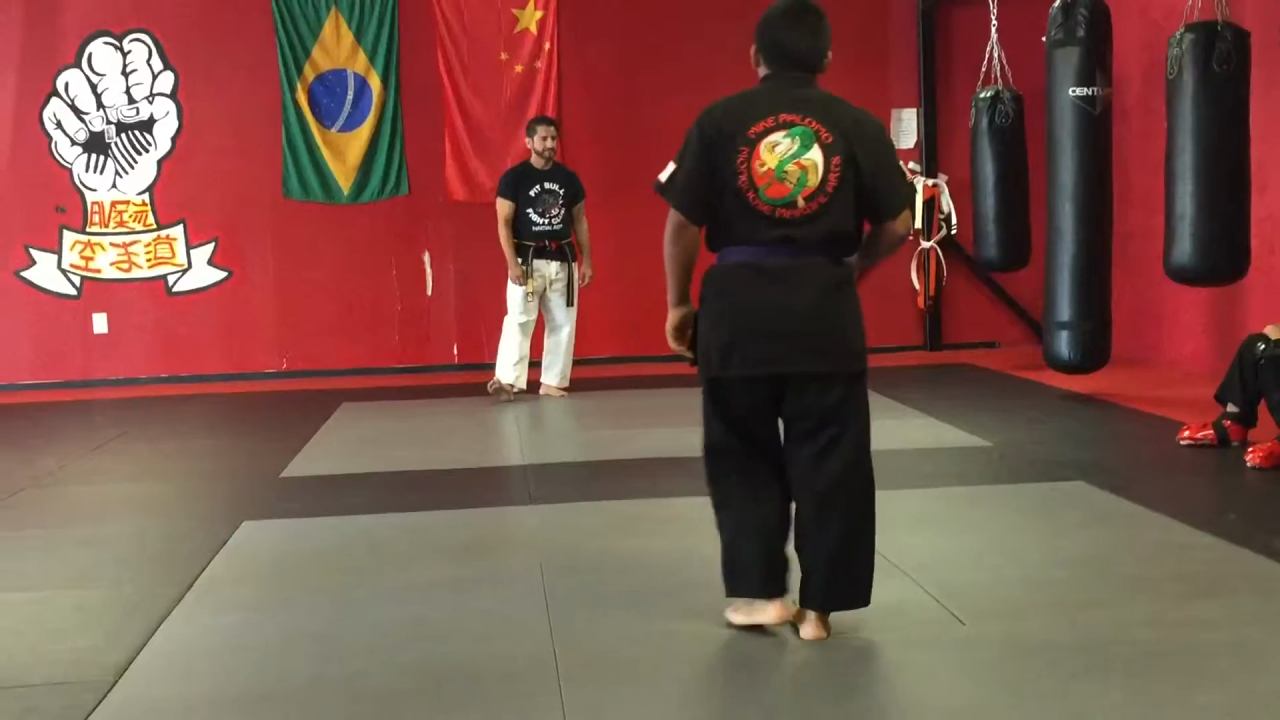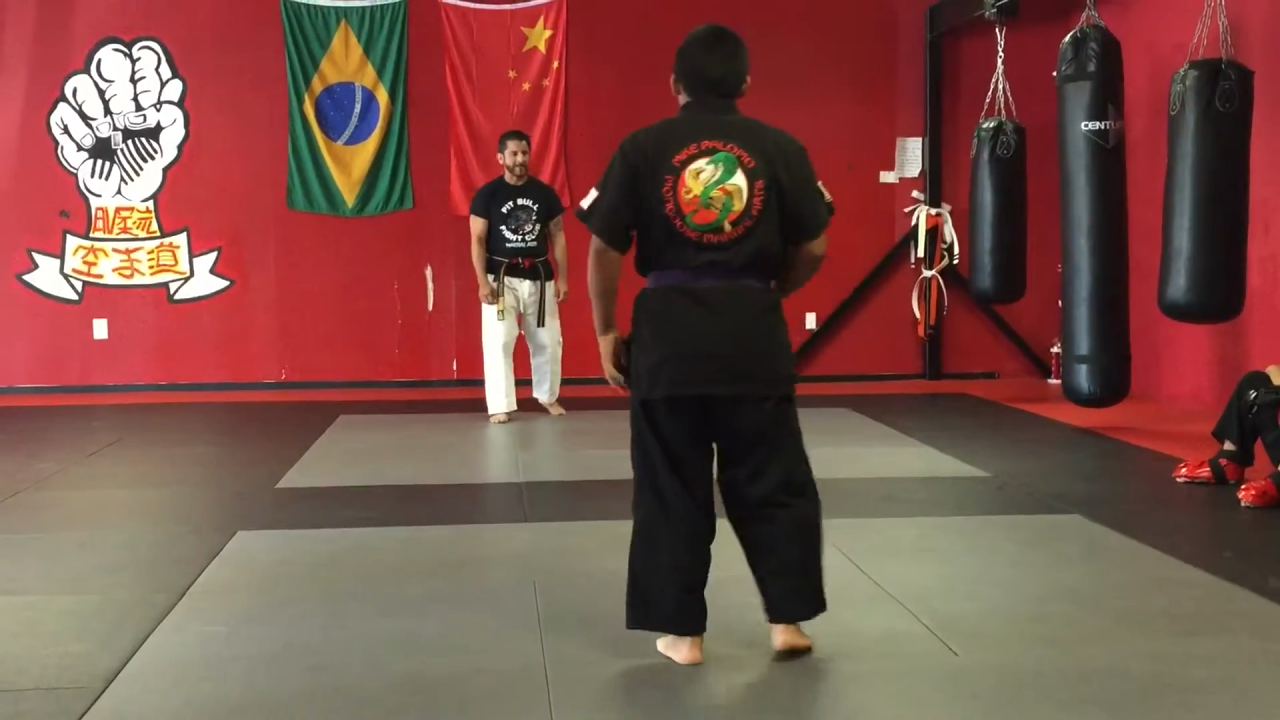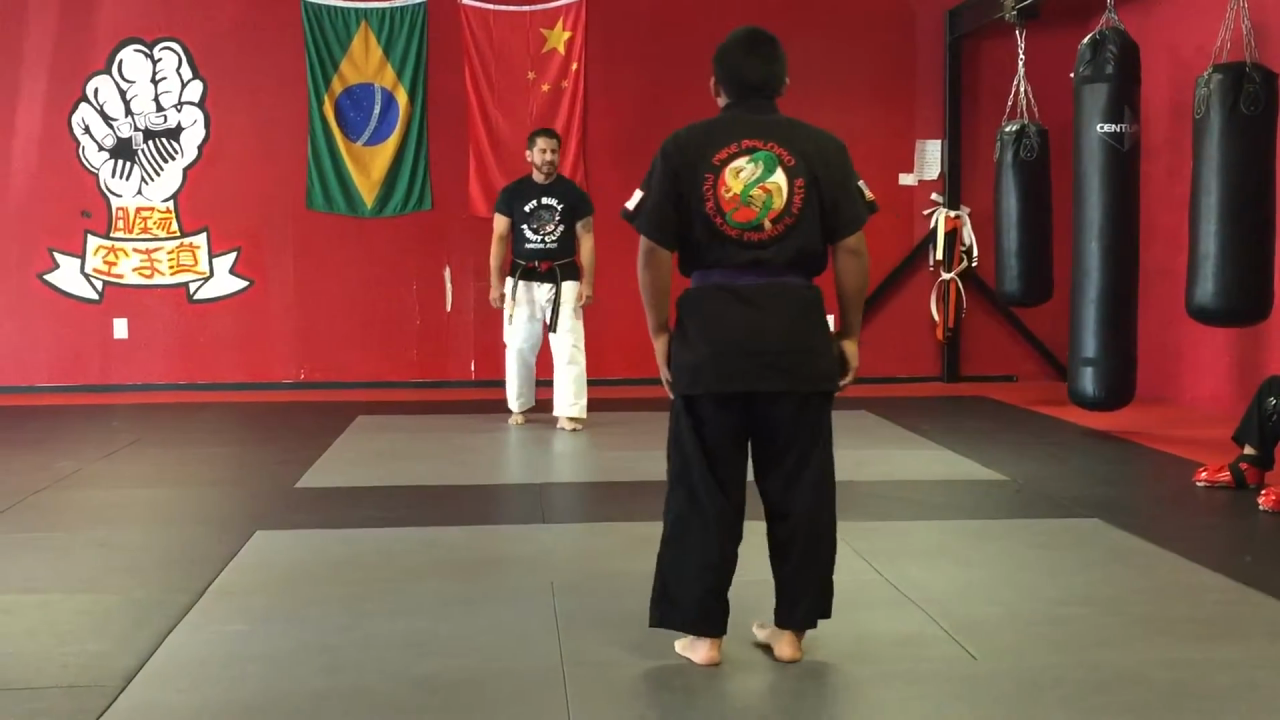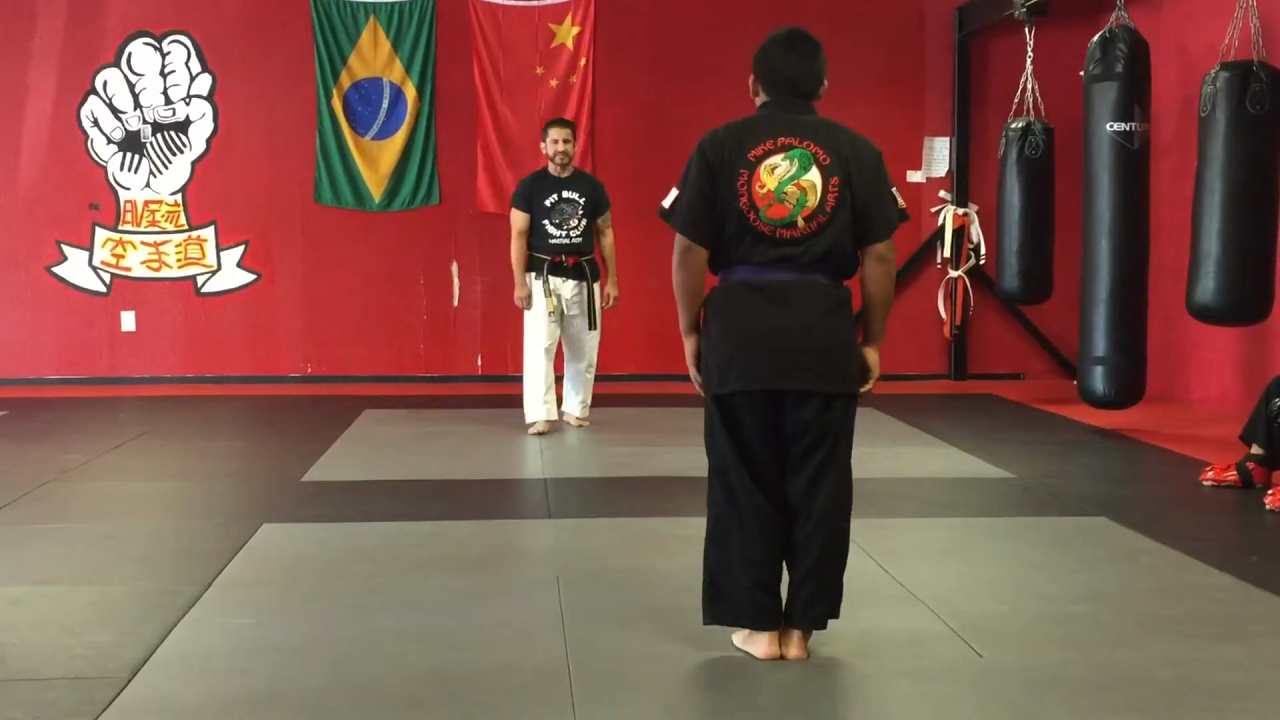
dt=1s
person 1, frame 1
left shoulder: (719, 120)
right shoulder: (858, 125)
left elbow: (682, 223)
right elbow: (895, 227)
left wrist: (678, 301)
left hip: (739, 304)
right hip: (825, 307)
left knee: (741, 460)
right knee: (831, 462)
left ankle: (764, 593)
right ankle: (817, 606)
person 1, frame 2
left shoulder: (643, 147)
right shoulder: (781, 148)
left elbow: (604, 250)
right elbow: (812, 251)
left wrist: (608, 330)
left hip: (668, 330)
right hip: (754, 331)
left knee: (671, 488)
right knee: (774, 482)
left ankle: (682, 630)
right ankle: (788, 619)
person 1, frame 3
left shoulder: (684, 147)
right shoulder: (821, 147)
left elbow: (654, 252)
right elbow: (851, 250)
left wrist: (660, 332)
right wrist: (849, 332)
left hip: (710, 331)
right hip: (797, 331)
left knee: (704, 487)
right knee: (800, 488)
left ankle: (701, 630)
right ankle: (791, 627)
person 1, frame 4
left shoulder: (719, 146)
right shoulder: (856, 150)
left elbow: (688, 250)
right elbow: (880, 255)
left wrist: (689, 333)
right wrist: (873, 340)
left hip: (739, 330)
right hip: (824, 332)
left knee: (743, 484)
right knee: (821, 486)
left ankle: (758, 624)
right ankle: (801, 627)
person 2, frame 1
left shoulder: (569, 178)
right shoulder: (513, 178)
left elbow: (580, 220)
right elbow: (504, 223)
left wrist: (586, 260)
right wrist: (513, 263)
left hip: (563, 259)
right hip: (528, 259)
left knee: (563, 323)
right knee: (519, 320)
left ankle: (552, 382)
right ankle: (507, 381)
person 2, frame 2
left shoulder: (545, 193)
right shoulder: (487, 194)
left elbow: (558, 237)
right elbow: (478, 240)
left wrist: (562, 277)
right wrist: (483, 281)
left hip: (539, 276)
right hip: (501, 277)
left knee: (548, 341)
right knee: (498, 343)
left ankle: (547, 396)
right ankle: (501, 407)
person 2, frame 3
left shoulder: (574, 193)
right shoulder: (512, 192)
left elbow: (586, 238)
right elbow: (500, 238)
left wrist: (587, 281)
right wrist: (495, 283)
left hip: (564, 278)
right hip: (522, 279)
left knee: (568, 346)
right knee: (519, 346)
left ankle: (568, 413)
right ankle: (519, 406)
person 2, frame 4
left shoulder: (592, 186)
right shoulder: (529, 186)
left elbow: (605, 234)
right elbow: (518, 235)
left wrist: (611, 280)
right wrist: (520, 282)
left hip: (584, 276)
right hip: (542, 275)
left knee: (583, 350)
right knee: (539, 346)
left ankle: (575, 409)
right ankle: (540, 416)
